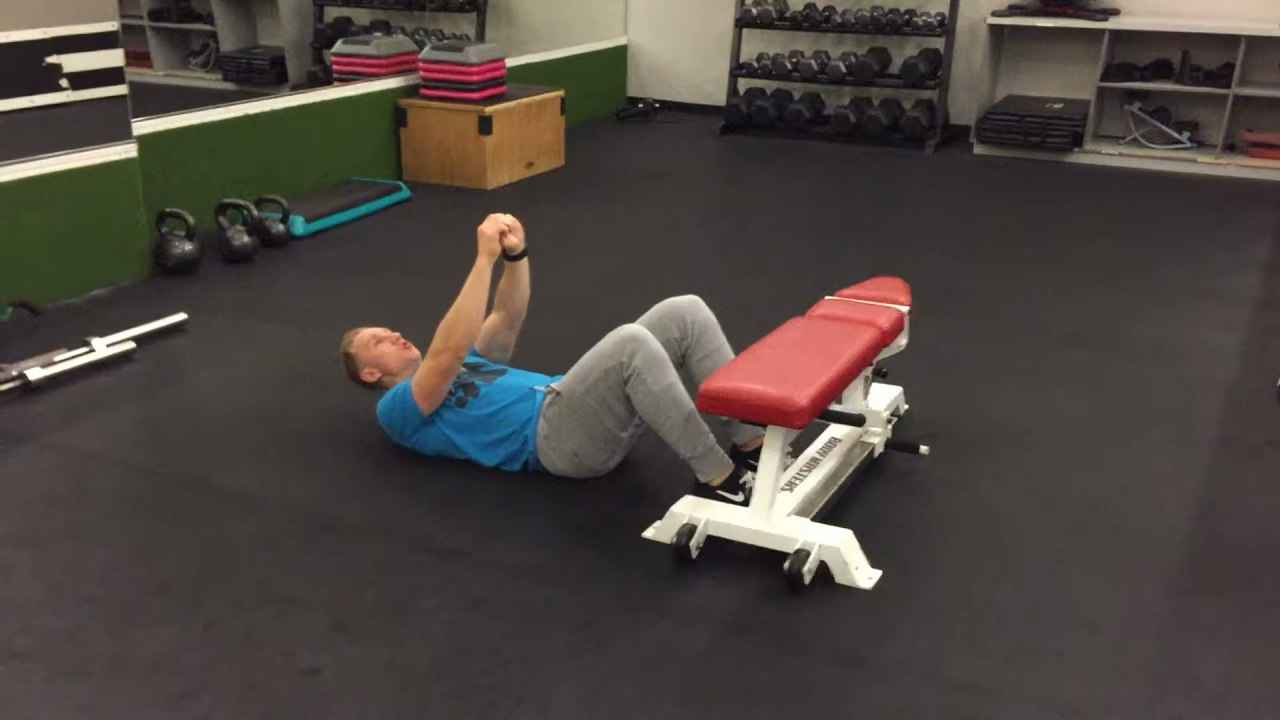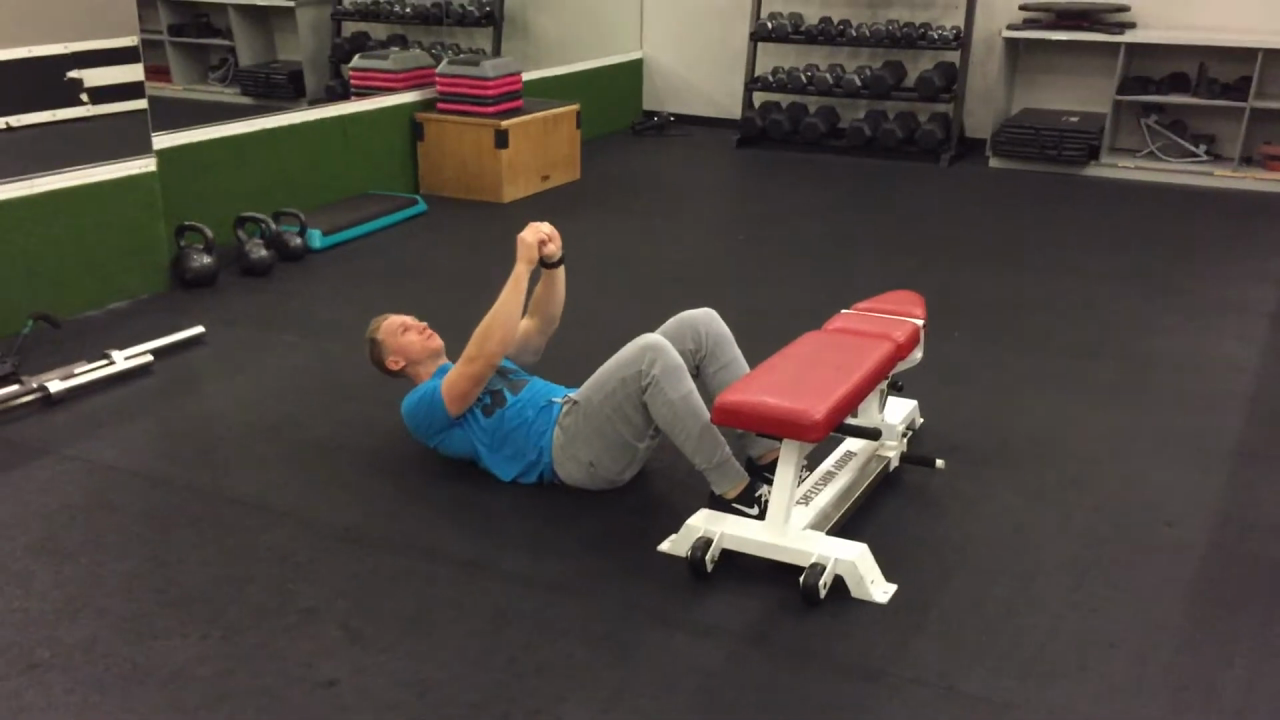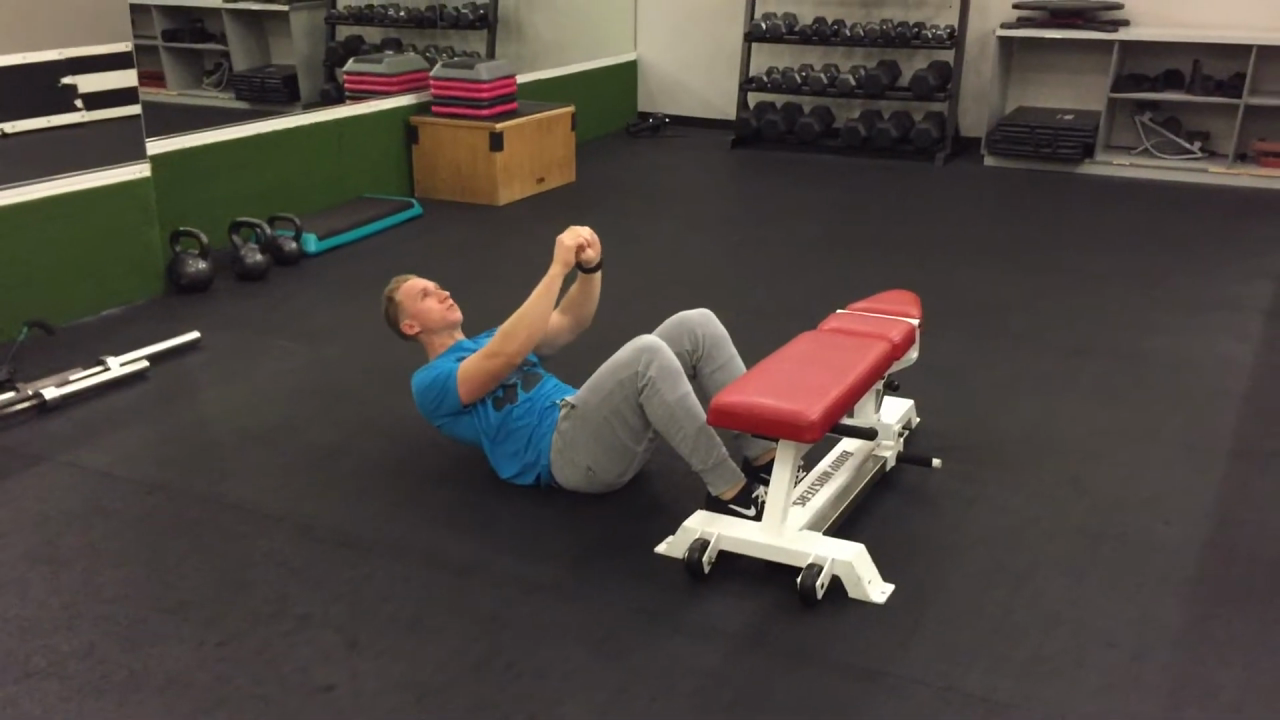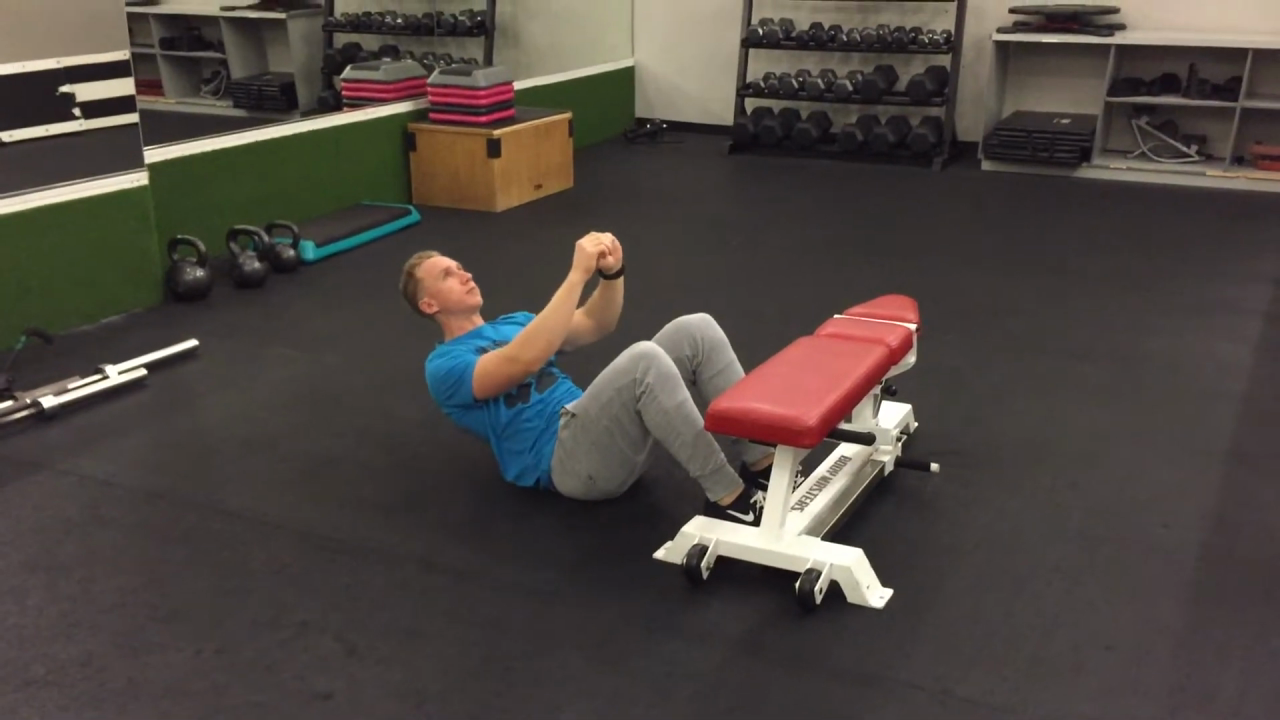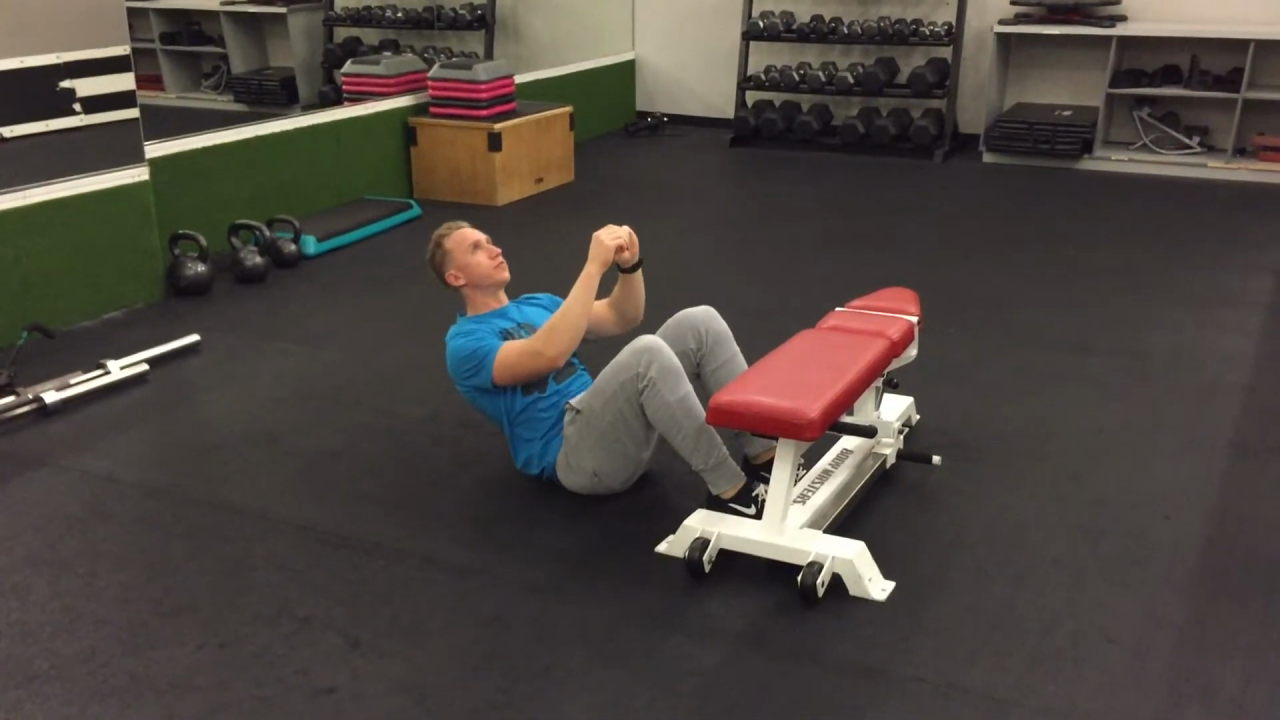
dt=0.5s
person 1, frame 1
left shoulder: (468, 366)
right shoulder: (400, 411)
left elbow: (506, 322)
right elbow: (447, 351)
left wrist: (514, 254)
right wrist: (484, 258)
left hip: (573, 406)
right hip: (553, 437)
left knee: (685, 313)
right knee: (633, 342)
left ankle: (751, 445)
right ankle: (718, 479)
person 1, frame 2
left shoulder: (475, 377)
right shoulder: (422, 408)
left elbow: (540, 326)
right elbow: (483, 357)
left wrist: (552, 261)
right wrist: (522, 266)
left hip: (589, 420)
right hip: (571, 450)
left knee: (700, 326)
right knee: (651, 352)
left ankle: (765, 458)
right ankle: (733, 491)
person 1, frame 3
left shoulder: (487, 342)
right shoulder: (431, 384)
left elbow: (571, 323)
right elbow: (508, 355)
left wrist: (590, 266)
right wrist: (558, 267)
left hip: (594, 427)
right hip: (567, 453)
left knee: (696, 326)
right knee: (647, 354)
left ankle: (762, 458)
right ankle: (730, 492)
person 1, frame 4
left shoulder: (511, 324)
right shoulder: (445, 368)
left elbow: (596, 325)
right elbow: (526, 360)
left wrist: (611, 271)
right wrist: (578, 274)
left hip: (602, 428)
right hip: (570, 459)
left knee: (696, 330)
right knee: (644, 359)
left ankle: (762, 464)
right ankle: (728, 498)
person 1, frame 5
left shoulder: (534, 305)
right shoulder: (466, 343)
left elbow: (623, 317)
right elbow: (548, 354)
left wrist: (629, 264)
right wrist: (594, 267)
left hip: (610, 422)
right hip: (573, 454)
left knee: (699, 322)
right knee: (647, 352)
left ankle: (763, 458)
right ankle: (731, 491)
